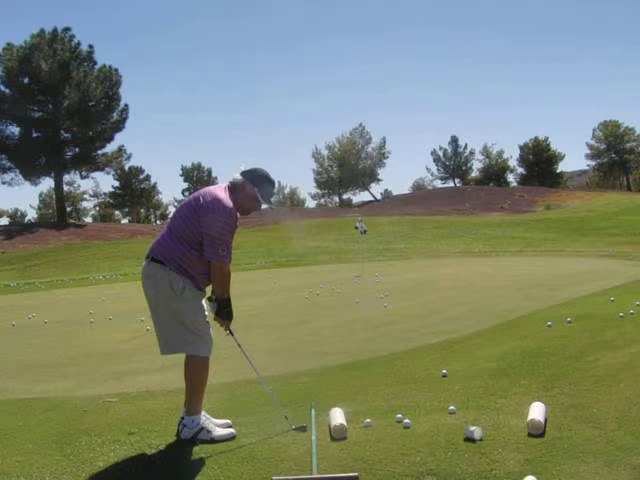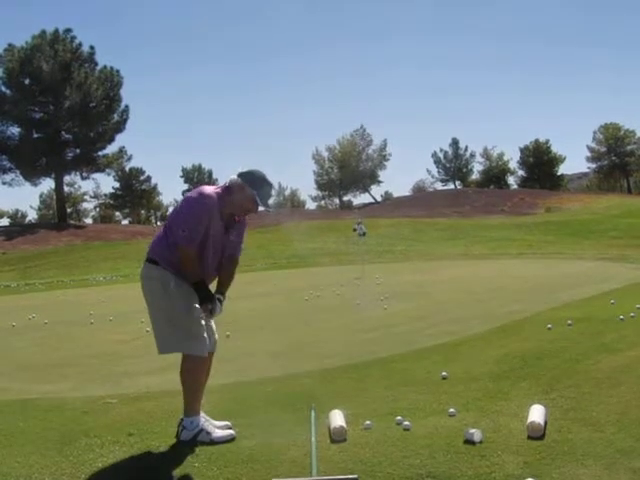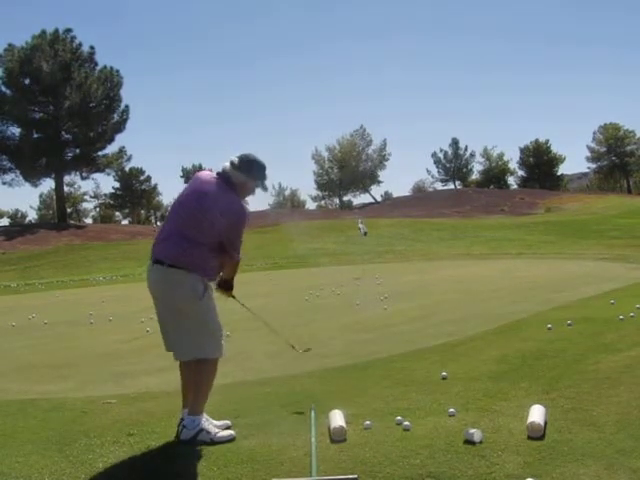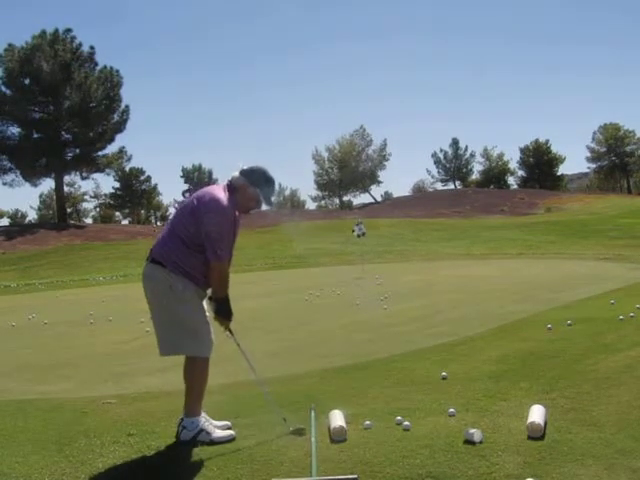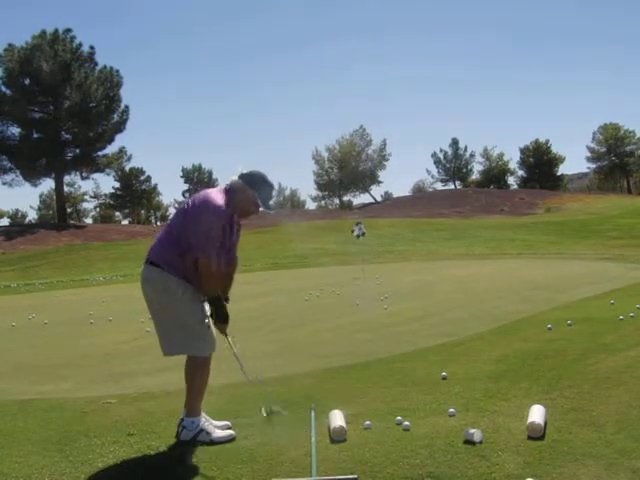
dt=1s
person 1, frame 1
left shoulder: (221, 201)
right shoulder: (221, 207)
left elbow: (219, 261)
right elbow: (219, 264)
left wrist: (217, 298)
right wrist: (224, 303)
left hip: (176, 277)
right hip: (170, 277)
left knee: (199, 345)
right knee: (199, 347)
left ankle: (193, 415)
right ankle: (191, 424)
person 1, frame 2
left shoulder: (237, 217)
right shoulder: (203, 201)
left elbow: (231, 257)
right elbow: (184, 250)
left wrist: (220, 294)
right wrist: (202, 289)
left hip: (188, 281)
right hip: (165, 276)
left knee: (207, 347)
right knee: (195, 347)
left ankle: (194, 415)
right ankle: (191, 425)
person 1, frame 3
left shoulder: (203, 179)
right shoulder: (233, 207)
right elbow: (231, 255)
left wrist: (217, 277)
right wrist: (226, 282)
left hip: (163, 271)
right hip: (183, 278)
left knee: (192, 348)
right knee: (208, 350)
left ankle: (191, 415)
right ankle: (192, 425)
person 1, frame 4
left shoulder: (227, 206)
right shoulder: (218, 205)
left elbow: (220, 261)
right elbow: (218, 263)
left wrist: (217, 299)
right wrist: (222, 303)
left hip: (178, 277)
right hip: (170, 277)
left knee: (199, 347)
right knee: (198, 348)
left ankle: (193, 416)
right ankle: (191, 425)
person 1, frame 5
left shoulder: (232, 214)
right shoulder: (211, 207)
left elbow: (229, 259)
right elbow: (203, 262)
left wrist: (222, 301)
right wrist: (215, 303)
left hip: (184, 282)
right hip: (167, 279)
left knee: (204, 347)
right knee: (200, 348)
left ankle: (194, 415)
right ankle: (191, 425)
